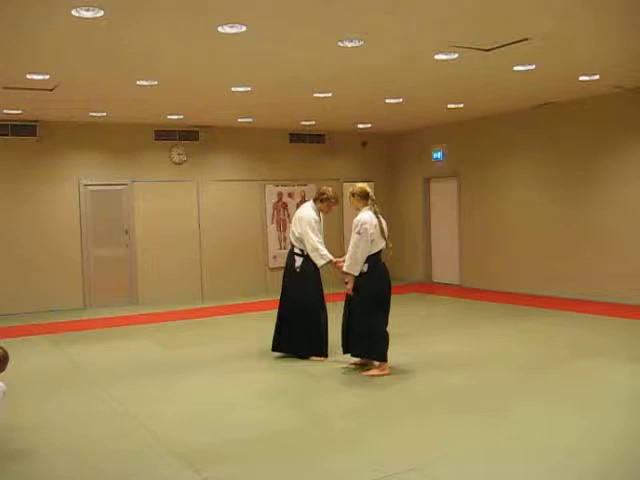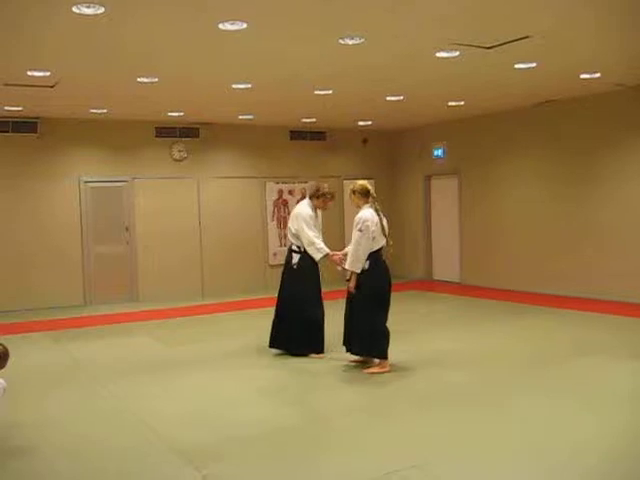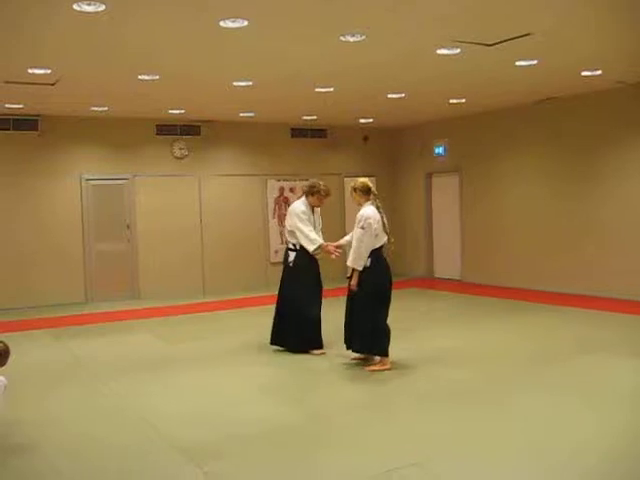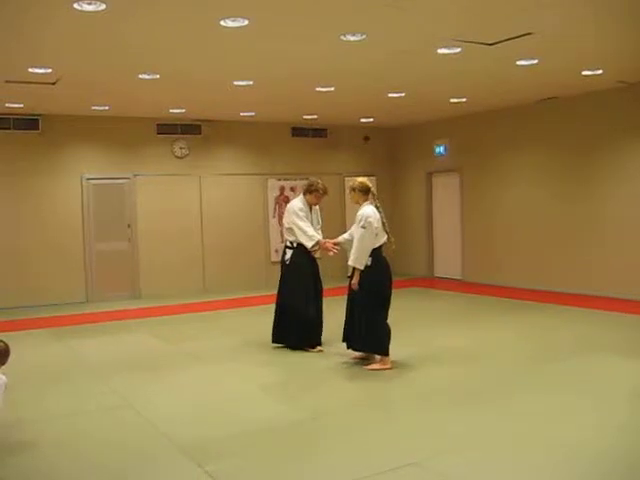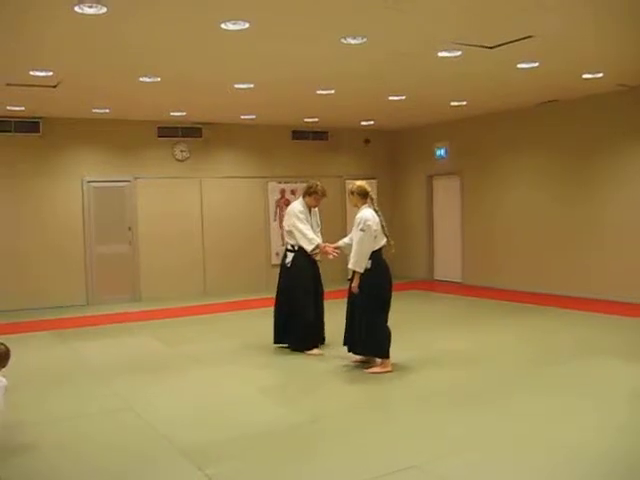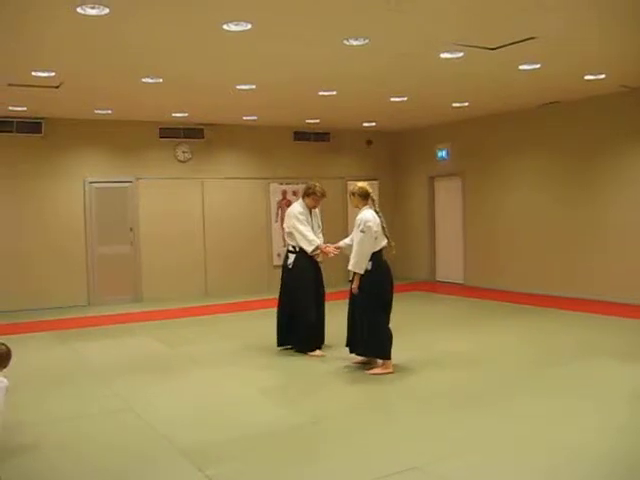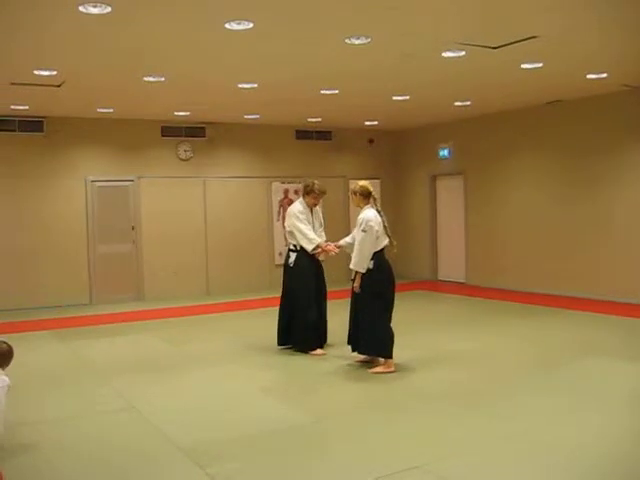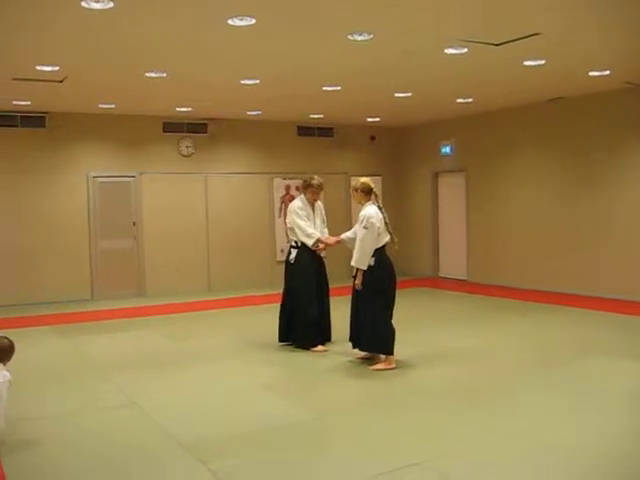
dt=0.2s
person 1, frame 1
left shoulder: (362, 219)
right shoulder: (376, 217)
left elbow: (358, 251)
left wrist: (351, 279)
right wrist: (345, 260)
left hip: (369, 274)
right hip: (378, 270)
left knee: (372, 318)
right knee: (362, 315)
left ankle: (382, 365)
right ankle: (368, 357)
person 1, frame 2
left shoulder: (363, 217)
right shoulder: (376, 214)
left elbow: (360, 249)
left wrist: (353, 277)
right wrist: (343, 253)
left hip: (370, 271)
right hip: (377, 268)
left knee: (372, 315)
right knee: (363, 313)
left ankle: (383, 362)
right ankle: (368, 355)
person 1, frame 3
left shoulder: (365, 214)
right shoulder: (374, 211)
left elbow: (361, 247)
left wrist: (355, 275)
right wrist: (337, 244)
left hip: (371, 268)
right hip: (376, 266)
left knee: (373, 313)
right knee: (363, 310)
left ankle: (384, 360)
right ankle: (369, 352)
person 1, frame 4
left shoulder: (365, 213)
right shoulder: (372, 210)
left elbow: (362, 246)
right elbow: (354, 235)
left wrist: (356, 274)
right wrist: (333, 242)
left hip: (371, 268)
right hip: (375, 265)
left knee: (374, 311)
right knee: (364, 309)
left ankle: (384, 359)
right ankle: (369, 351)
person 1, frame 5
left shoulder: (364, 216)
right shoulder: (370, 213)
left elbow: (361, 249)
right elbow: (354, 239)
left wrist: (356, 277)
right wrist: (334, 246)
left hip: (371, 271)
right hip: (374, 268)
left knee: (374, 315)
right knee: (364, 312)
left ankle: (385, 362)
right ankle: (369, 354)
person 1, frame 6
left shoulder: (365, 218)
right shoulder: (370, 214)
left elbow: (362, 250)
right elbow: (355, 239)
left wrist: (356, 278)
right wrist: (335, 246)
left hip: (373, 271)
right hip: (375, 270)
left knee: (376, 315)
right knee: (365, 313)
left ankle: (386, 363)
right ankle: (371, 355)
person 1, frame 7
left shoulder: (367, 217)
right shoulder: (372, 213)
left elbow: (363, 249)
right elbow: (357, 238)
left wrist: (358, 277)
right wrist: (337, 245)
left hip: (374, 271)
right hip: (377, 268)
left knee: (378, 314)
right knee: (367, 312)
left ankle: (387, 362)
right ankle: (373, 354)
person 1, frame 8
left shoulder: (368, 214)
right shoulder: (372, 210)
left elbow: (365, 246)
right elbow: (357, 233)
left wrist: (359, 274)
right wrist: (337, 239)
left hip: (376, 268)
right hip: (377, 266)
left knee: (378, 311)
right knee: (367, 309)
left ankle: (388, 359)
right ankle: (374, 351)
person 2, frame 1
left shoulder: (313, 211)
right shoulder: (308, 215)
right elbow: (314, 244)
left wrist: (331, 260)
right wrist: (333, 262)
left hip: (301, 261)
right hip: (302, 263)
left knee: (297, 304)
right knee: (310, 306)
left ankle: (293, 345)
right ankle: (309, 349)
person 2, frame 2
left shoulder: (313, 210)
right shoulder: (303, 212)
right elbow: (311, 240)
left wrist: (330, 253)
right wrist: (330, 255)
left hip: (305, 258)
right hip: (299, 260)
left knee: (302, 301)
right knee: (307, 303)
left ankle: (289, 342)
right ankle: (308, 346)
person 2, frame 3
left shoulder: (314, 210)
right shoulder: (297, 209)
right elbow: (306, 234)
left wrist: (323, 247)
right wrist: (324, 246)
left hip: (308, 256)
right hip: (297, 257)
left knee: (312, 298)
right knee: (303, 300)
left ankle: (291, 339)
right ankle: (309, 343)
person 2, frame 4
left shoulder: (314, 208)
right shoulder: (294, 207)
left elbow: (316, 229)
right elbow: (305, 231)
left wrist: (320, 244)
right wrist: (322, 243)
left hip: (308, 254)
right hip: (295, 255)
left knee: (313, 296)
right knee: (301, 299)
left ankle: (301, 337)
right ankle: (305, 340)
person 2, frame 5
left shoulder: (313, 211)
right shoulder: (294, 210)
right elbow: (305, 234)
left wrist: (320, 248)
right wrist: (322, 246)
left hip: (308, 257)
right hip: (295, 259)
left knee: (314, 298)
right knee: (301, 301)
left ankle: (311, 339)
right ankle: (305, 343)
person 2, frame 6
left shoulder: (314, 212)
right shoulder: (294, 212)
right elbow: (305, 235)
left wrist: (321, 249)
right wrist: (322, 247)
left hip: (310, 258)
right hip: (297, 259)
left knee: (315, 300)
right knee: (303, 302)
left ankle: (313, 340)
right ankle: (307, 344)
person 2, frame 7
left shoulder: (315, 210)
right shoulder: (295, 210)
left elbow: (319, 231)
right elbow: (305, 234)
left wrist: (322, 247)
right wrist: (323, 245)
left hip: (311, 258)
right hip: (298, 258)
left knee: (317, 298)
right knee: (303, 301)
left ankle: (311, 339)
right ankle: (307, 343)
person 2, frame 8
left shoulder: (318, 206)
right shoulder: (296, 207)
left elbow: (323, 228)
right elbow: (305, 230)
left wrist: (323, 244)
right wrist: (324, 240)
left hip: (314, 254)
right hip: (300, 255)
left knee: (319, 296)
right knee: (304, 298)
left ankle: (317, 336)
right ankle: (308, 340)
